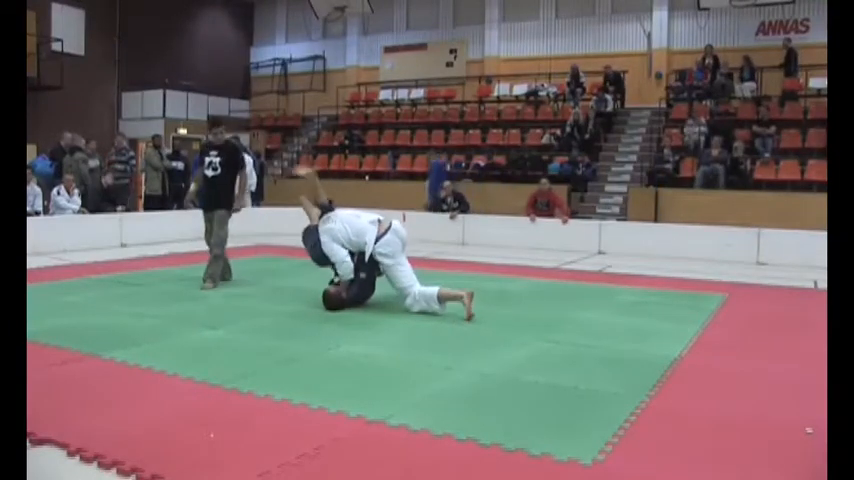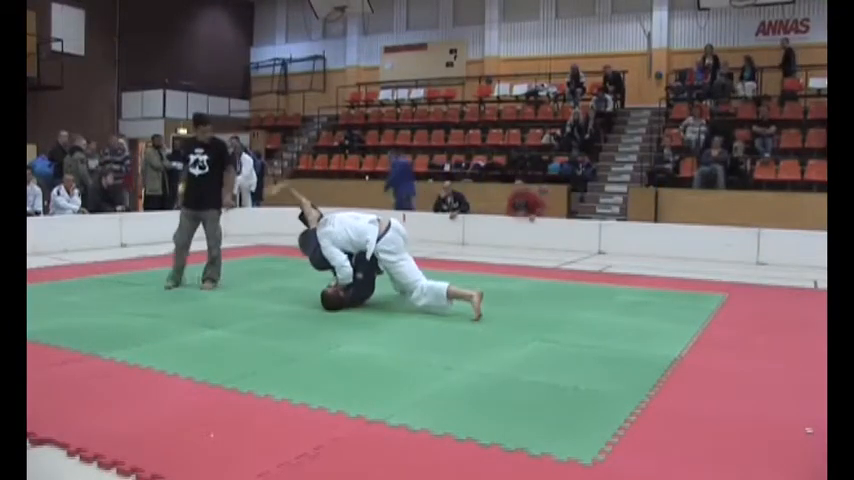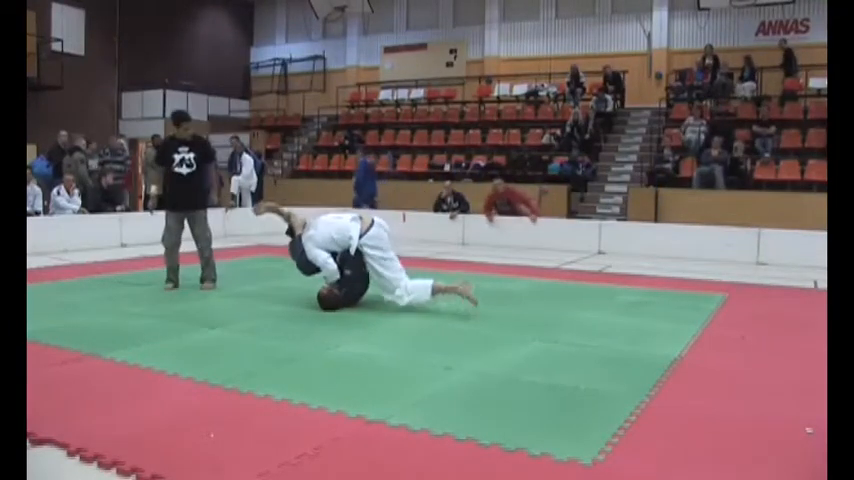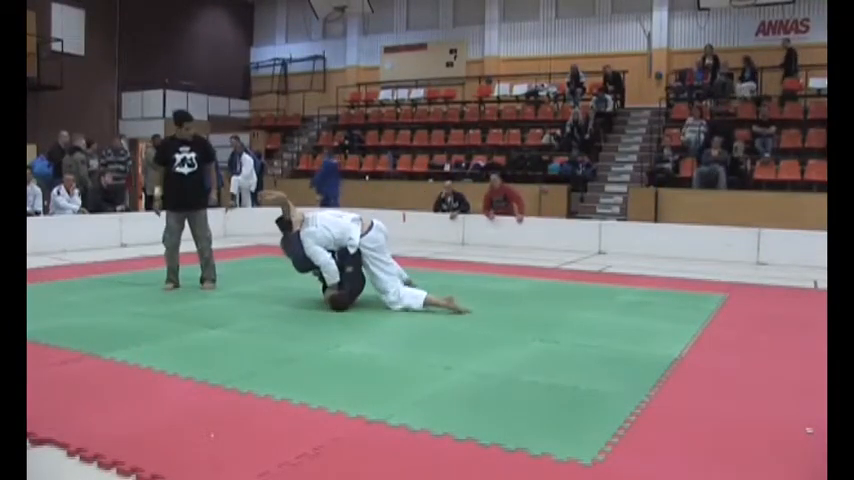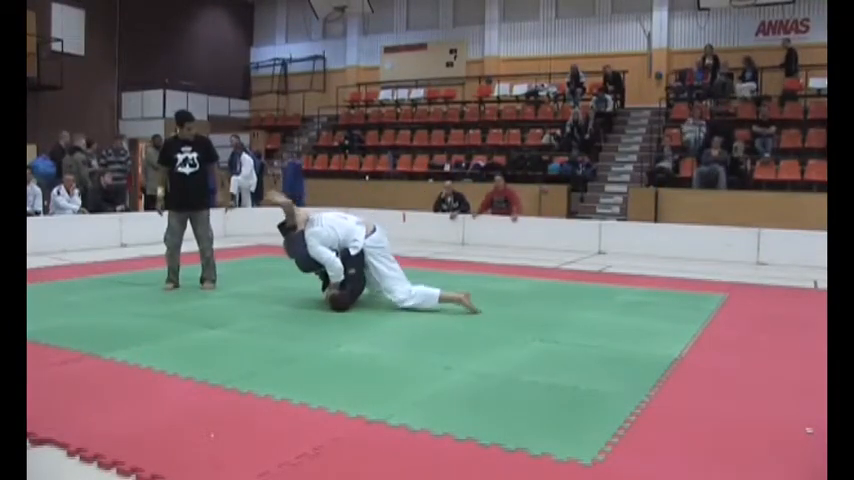
dt=0.5s
person 1, frame 1
left shoulder: (325, 238)
right shoulder: (332, 216)
left elbow: (346, 265)
left wrist: (341, 288)
left hip: (384, 246)
right hip: (394, 229)
left knee: (414, 297)
left ankle: (460, 296)
person 1, frame 2
left shoulder: (324, 242)
right shoulder: (327, 220)
left elbow: (345, 270)
right elbow: (308, 205)
left wrist: (337, 289)
left hip: (384, 246)
right hip: (392, 226)
left knee: (419, 288)
left ankle: (470, 296)
person 1, frame 3
left shoulder: (309, 245)
right shoulder: (311, 225)
left elbow: (330, 268)
right elbow: (292, 217)
left wrist: (330, 288)
left hip: (368, 241)
right hip: (375, 224)
left knee: (399, 291)
left ankle: (454, 289)
person 1, frame 4
left shoulder: (308, 240)
right shoulder: (309, 217)
left elbow: (328, 266)
right elbow: (292, 212)
left wrist: (332, 290)
right wrist: (283, 200)
left hip: (366, 243)
right hip: (374, 227)
left knee: (394, 296)
left ankle: (443, 303)
right ankle: (408, 283)
person 1, frame 5
left shoulder: (312, 243)
right shoulder: (311, 219)
left elbow: (334, 265)
left wrist: (332, 288)
right wrist: (286, 204)
left hip: (369, 246)
right hip: (373, 233)
left knee: (403, 295)
left ankle: (458, 298)
person 2, frame 1
left shoulder: (233, 149)
right shoulder: (205, 148)
left elbow: (242, 174)
left wrist: (239, 199)
right wrist: (192, 191)
left hip: (224, 202)
right hip: (208, 200)
left knee: (217, 241)
right knee: (212, 240)
left ankle: (211, 277)
right ankle: (225, 272)
person 2, frame 2
left shoulder: (219, 146)
right shoulder: (188, 145)
left elbow: (229, 171)
left wrist: (227, 195)
right wrist: (181, 193)
left hip: (211, 202)
right hip: (190, 202)
left knee: (213, 242)
right knee: (181, 240)
left ankle: (211, 278)
right ankle: (176, 277)
person 2, frame 3
left shoulder: (201, 143)
right shoulder: (167, 145)
left elbow: (210, 168)
right elbow: (161, 170)
left wrist: (213, 192)
right wrist: (154, 194)
left hip: (197, 202)
right hip: (173, 202)
left knee: (204, 241)
right knee: (170, 243)
left ankle: (209, 277)
right ankle: (172, 278)
person 2, frame 4
left shoulder: (202, 143)
right shoulder: (167, 145)
left elbow: (210, 167)
right elbow: (160, 171)
left wrist: (213, 191)
right wrist: (158, 196)
left hip: (197, 202)
right hip: (174, 203)
left knee: (204, 241)
right knee: (171, 243)
left ankle: (208, 278)
right ankle: (172, 279)
person 2, frame 5
left shoulder: (204, 143)
right shoulder: (169, 145)
left elbow: (213, 167)
right elbow: (164, 171)
right wrist: (160, 196)
left hip: (200, 202)
right hip: (176, 203)
left knee: (205, 242)
right knee: (172, 243)
left ankle: (209, 278)
right ankle: (172, 279)
